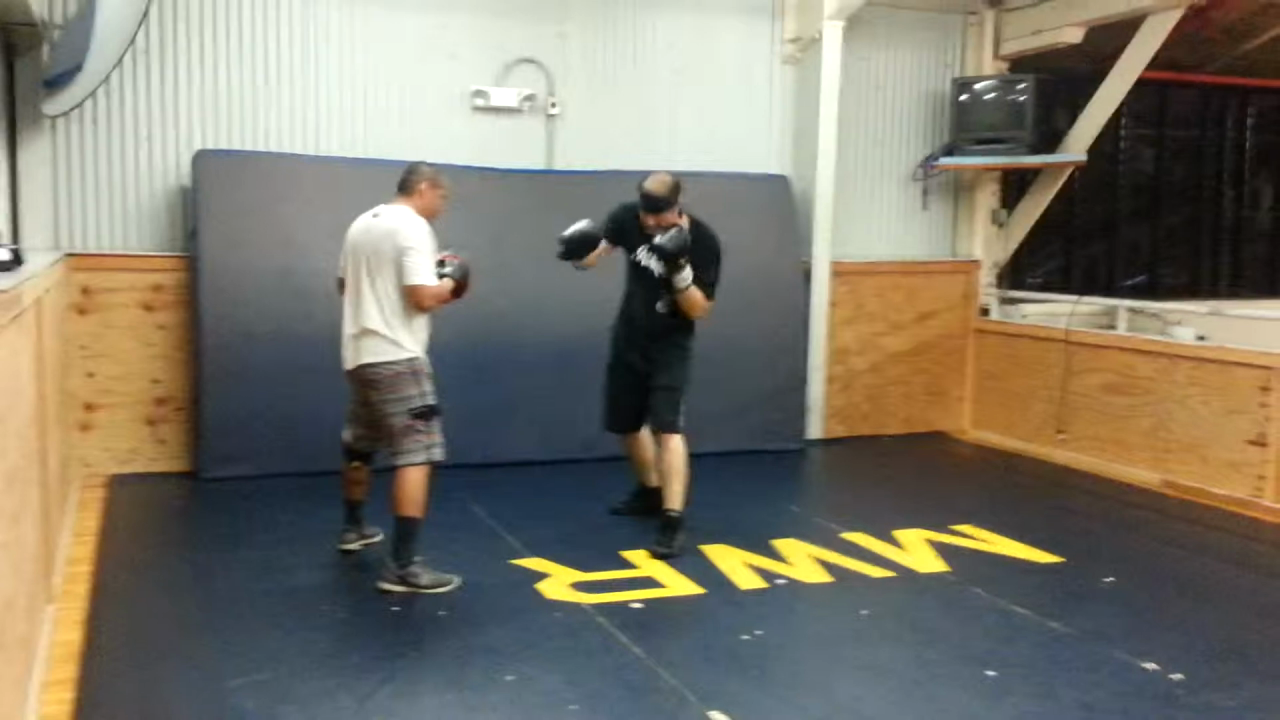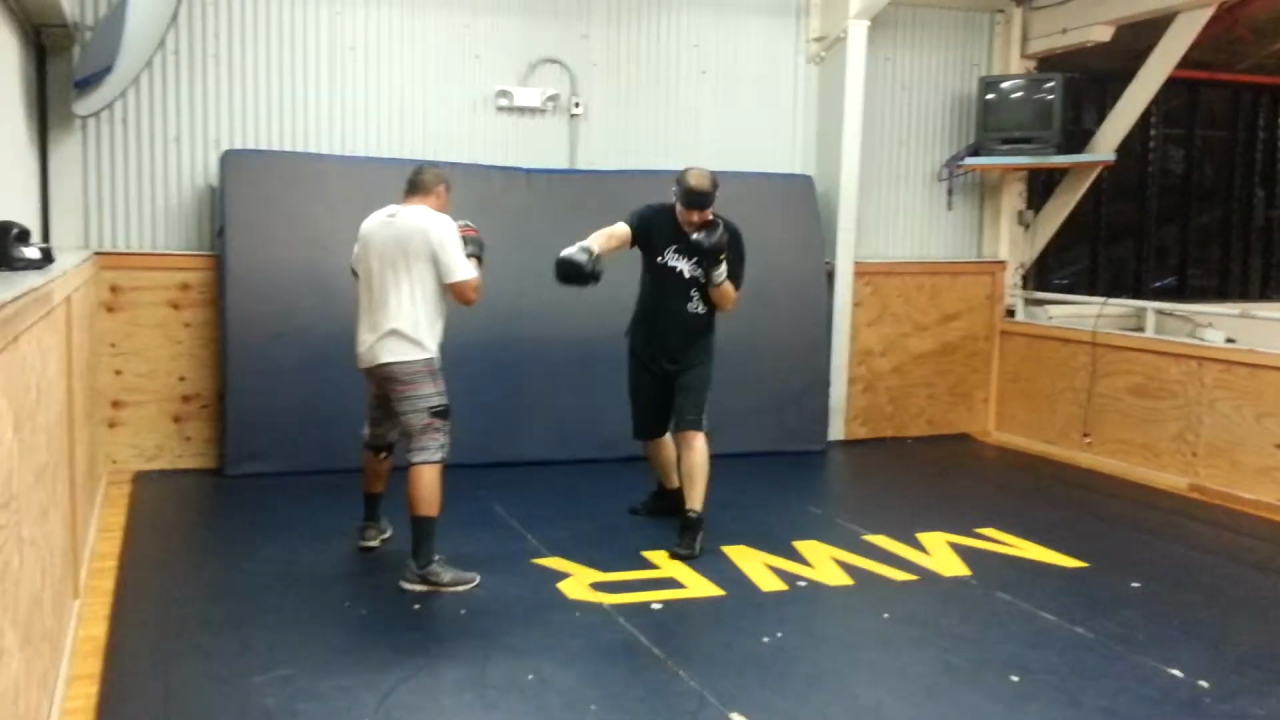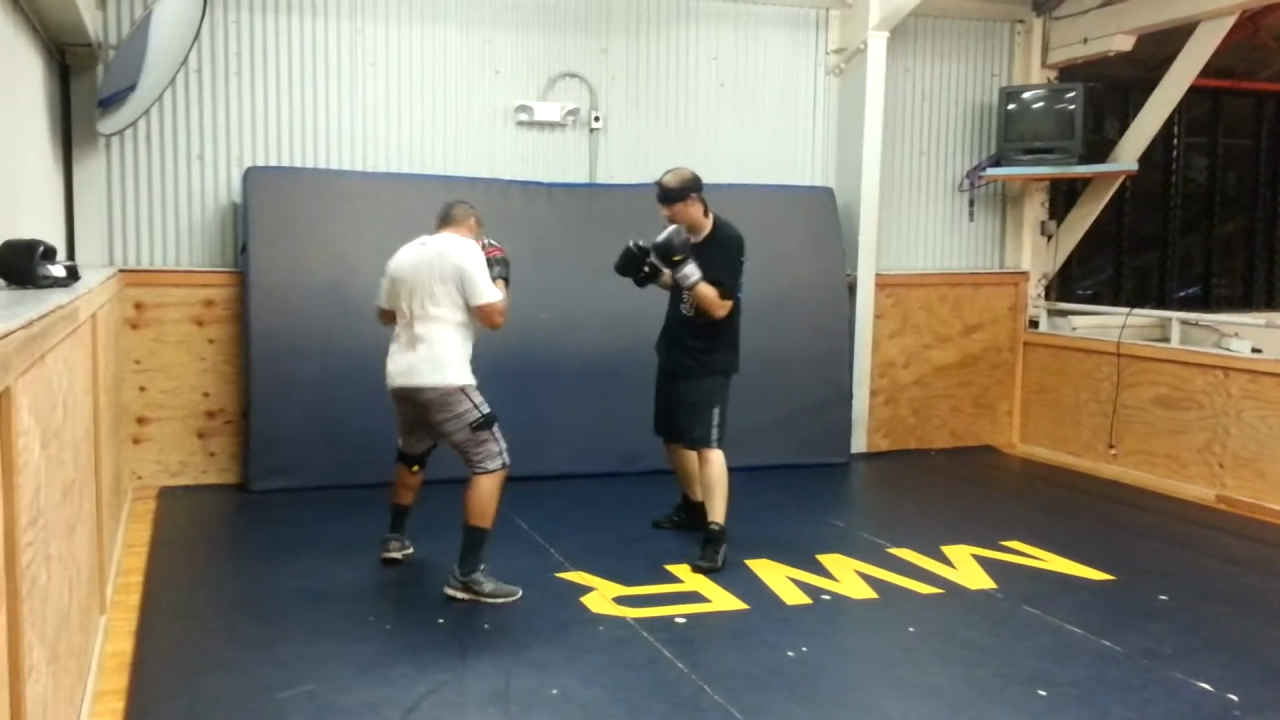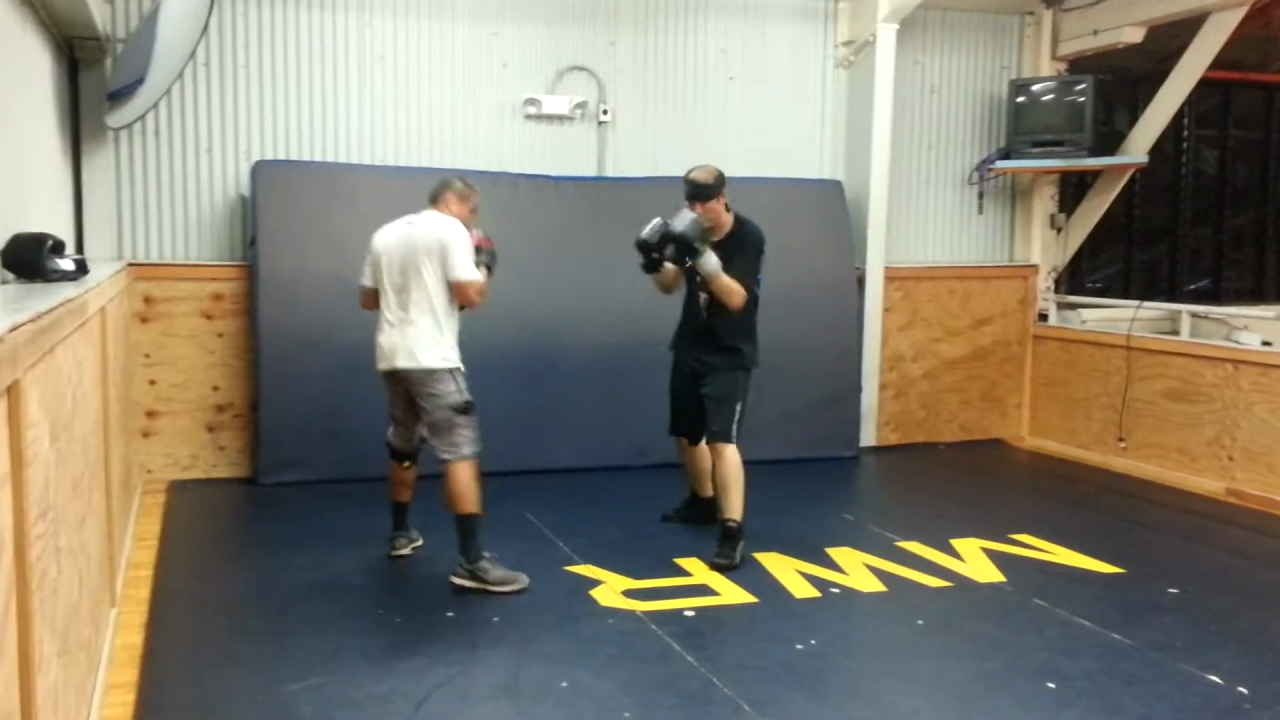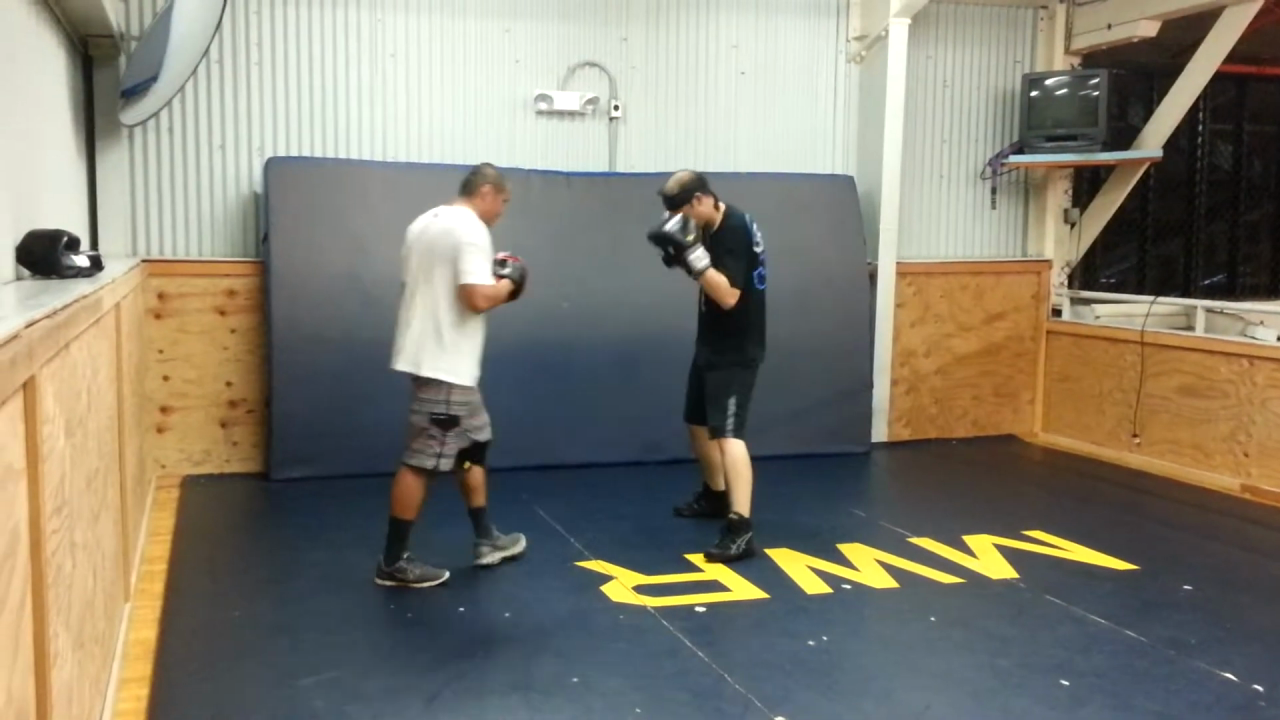
dt=1s
person 1, frame 1
left shoulder: (363, 223)
right shoulder: (411, 226)
left elbow: (345, 284)
right elbow: (423, 298)
right wrist: (450, 281)
left hip: (360, 355)
right hip: (396, 359)
left knee: (359, 445)
right knee: (417, 454)
left ankle: (353, 528)
right ankle: (402, 566)
person 1, frame 2
left shoulder: (371, 224)
right shoulder: (438, 225)
right elbow: (468, 294)
right wrist: (472, 255)
left hip: (373, 352)
right hip: (411, 356)
left knee: (379, 440)
right knee: (427, 453)
left ankle: (371, 524)
right ankle: (422, 565)
person 1, frame 3
left shoulder: (403, 255)
right shoulder: (467, 251)
left elbow: (386, 314)
right elbow: (495, 317)
right wrist: (499, 279)
left hip: (403, 378)
right hip: (444, 379)
left knee: (412, 454)
right knee: (491, 463)
left ankle: (395, 538)
right ankle: (467, 575)
person 1, frame 4
left shoulder: (386, 234)
right shoulder: (450, 230)
left elbow: (368, 298)
right elbow: (470, 295)
right wrist: (483, 265)
left hip: (391, 357)
right hip: (431, 360)
left knee: (403, 447)
right knee: (460, 453)
left ankle: (400, 533)
right ankle: (473, 561)
person 1, frame 5
left shoulder: (424, 223)
right shoulder: (471, 230)
right elbow: (478, 298)
right wrist: (508, 282)
left hip: (435, 358)
right hip: (443, 364)
left knee: (473, 443)
right knee: (421, 461)
left ankle: (486, 539)
right ankle: (393, 561)
person 2, frame 1
left shoulder: (703, 240)
right shoulder: (629, 216)
left elbow: (699, 311)
right elbow: (591, 253)
left wrist: (679, 268)
right wrist: (578, 243)
left hip: (669, 349)
right hip: (628, 343)
left knee: (668, 430)
right knee: (627, 425)
left ankle: (673, 521)
right ankle: (650, 491)
person 2, frame 2
left shoulder: (728, 235)
right shoulder: (654, 217)
left elbow: (728, 303)
right elbow: (615, 233)
left wrist: (715, 263)
right wrist: (584, 252)
left hip: (692, 353)
right hip: (647, 346)
left knee: (690, 430)
right knee: (650, 431)
left ankle: (693, 521)
right ankle: (670, 493)
person 2, frame 3
left shoulder: (727, 239)
right shoulder: (682, 234)
left elbow: (718, 307)
left wrist: (681, 264)
right wrist: (650, 272)
left hip: (709, 361)
right hip: (675, 353)
left knee: (706, 443)
right knee: (674, 437)
left ankle: (716, 534)
right ankle: (693, 507)
person 2, frame 4
left shoulder: (748, 235)
left elbow: (735, 299)
right elbow: (669, 285)
left wrist: (702, 255)
right wrist: (653, 261)
left hip: (729, 357)
right hip: (689, 349)
left knee: (723, 440)
right knee: (685, 434)
left ankle: (733, 530)
right ankle: (704, 501)
person 2, frame 5
left shoulder: (734, 229)
right shoulder: (712, 225)
left elbow: (728, 296)
left wrist: (691, 250)
right wrist: (678, 254)
left hip: (736, 349)
right hip: (712, 344)
left knee: (727, 433)
right knee: (698, 423)
left ankle: (740, 528)
right ankle: (715, 495)
